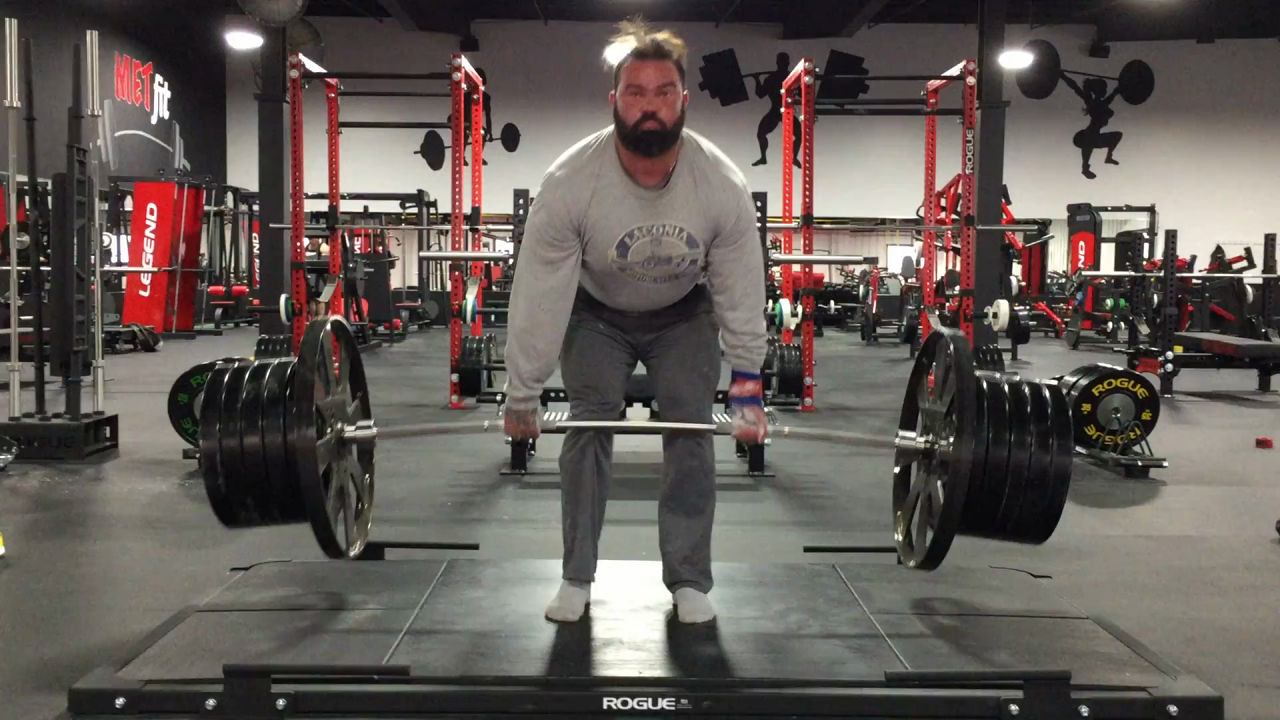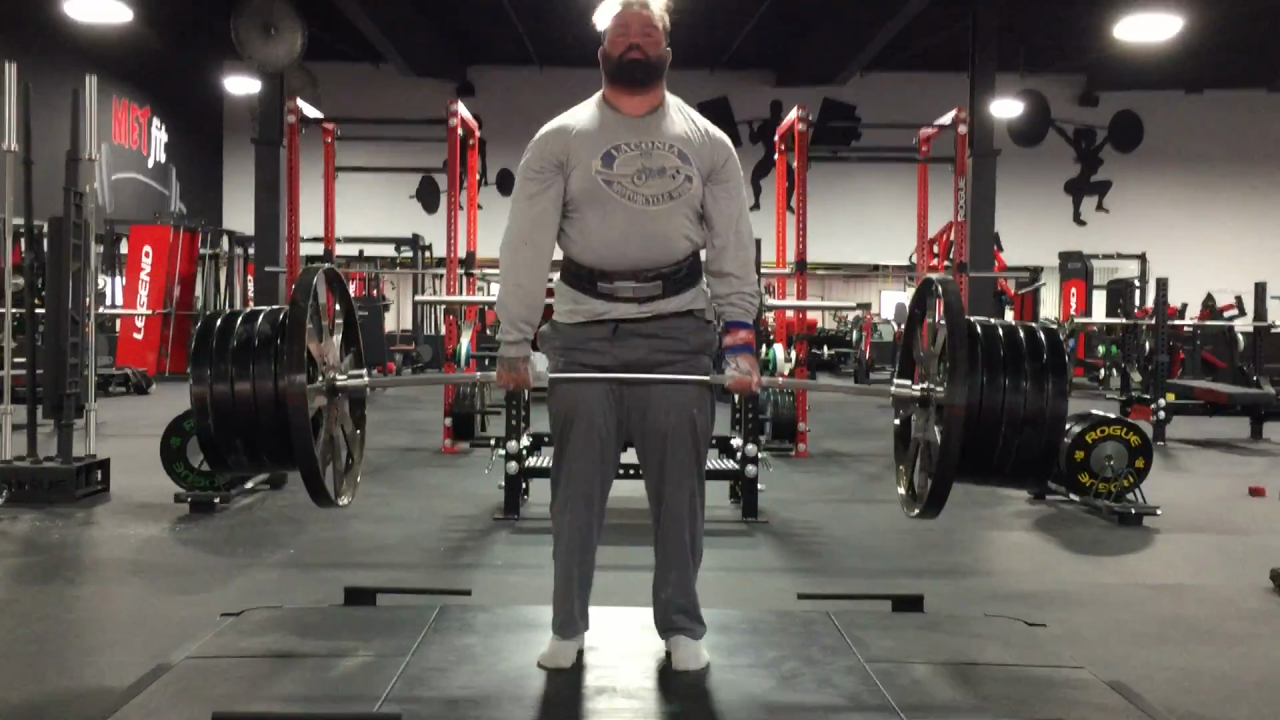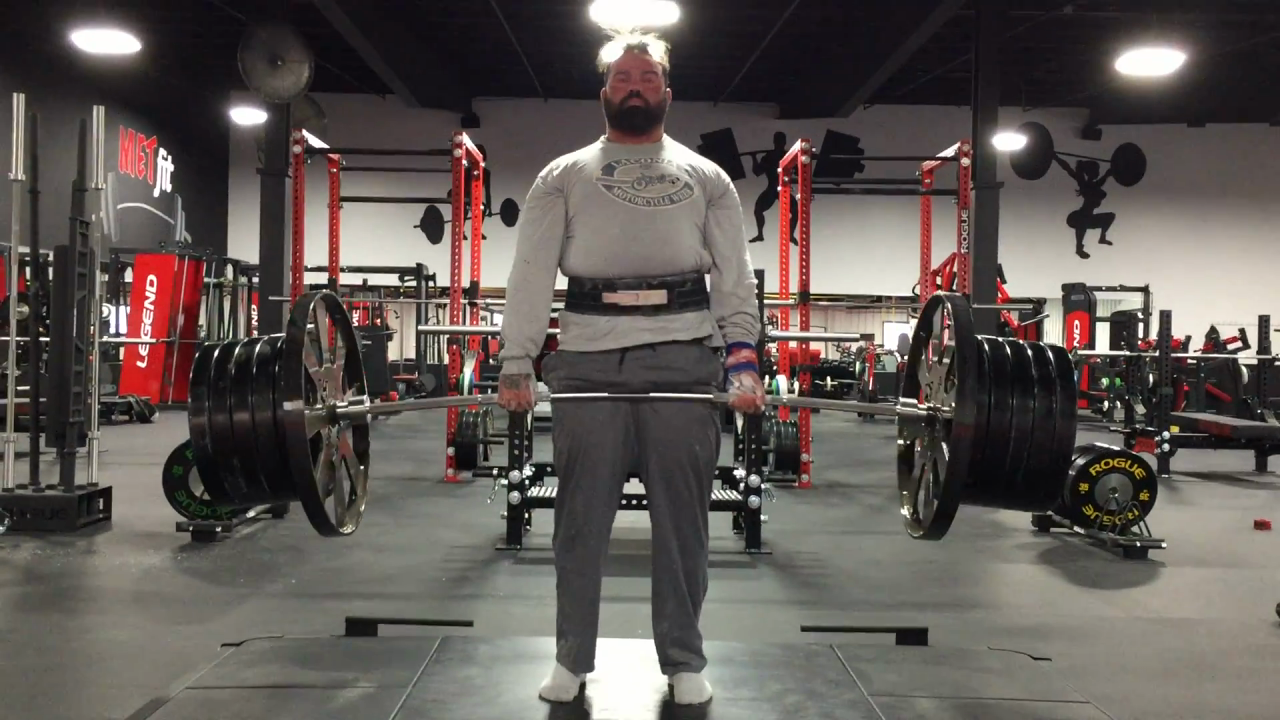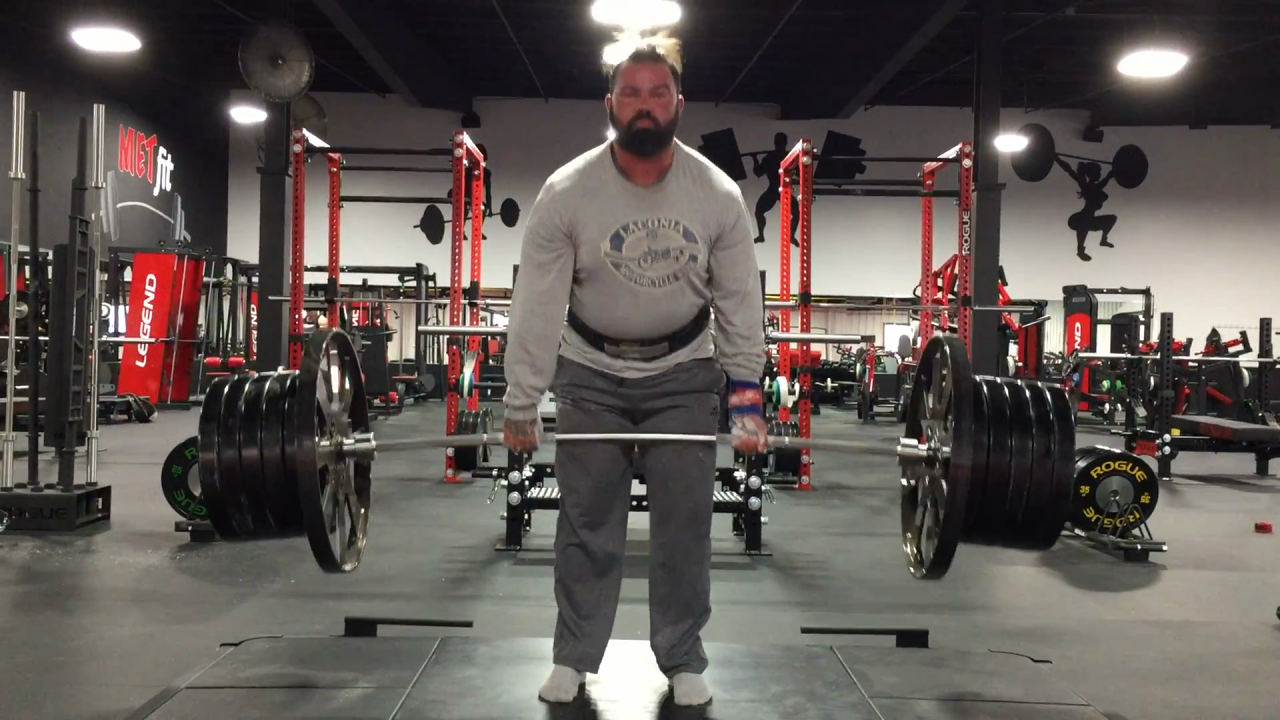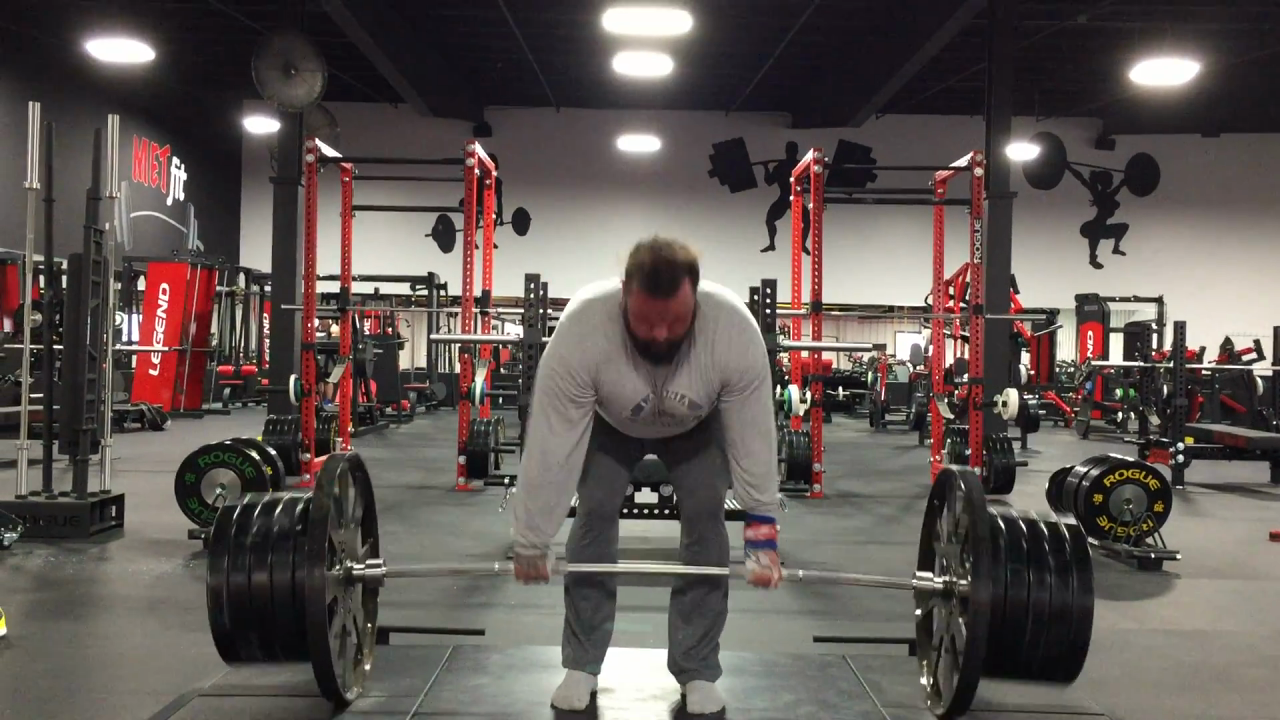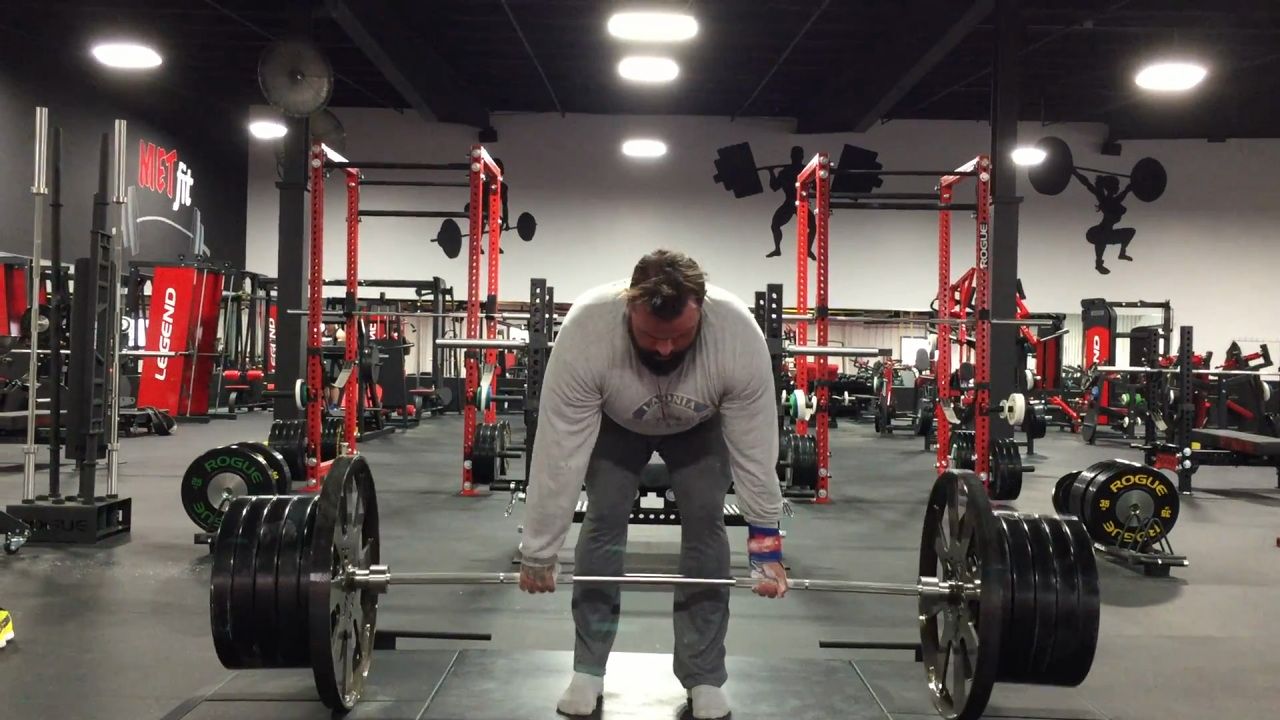
dt=0.5s
person 1, frame 1
left shoulder: (724, 186)
right shoulder: (569, 183)
left elbow: (741, 294)
right elbow: (540, 297)
left wrist: (747, 391)
right wrist: (522, 398)
left hip: (684, 315)
right hip: (596, 313)
left knee: (692, 436)
right knee: (587, 432)
left ankle: (689, 580)
right ankle: (576, 577)
person 1, frame 2
left shoulder: (707, 141)
right shoulder: (560, 137)
left elbow: (732, 247)
right elbow: (527, 245)
left wrist: (739, 341)
right wrist: (514, 346)
left hip: (678, 329)
right hip: (584, 329)
left knee: (679, 480)
right knee: (578, 479)
left ankle: (681, 626)
right ankle: (567, 626)
person 1, frame 3
left shoulder: (705, 176)
right shoulder: (565, 174)
left elbow: (733, 275)
right elbow: (532, 271)
left wrist: (742, 360)
right wrist: (517, 365)
left hip: (684, 353)
right hip: (588, 354)
left knee: (681, 517)
right knee: (582, 513)
left ankle: (683, 660)
right ankle: (573, 658)
person 1, frame 4
left shoulder: (718, 195)
right shoulder: (566, 192)
left elbow: (740, 304)
right elbow: (537, 307)
left wrist: (746, 399)
right wrist: (520, 407)
left hip: (683, 375)
right hip: (591, 375)
left knee: (684, 521)
right knee: (586, 521)
left ankle: (683, 661)
right ankle: (573, 658)
person 1, frame 5
left shoulder: (736, 332)
right shoulder: (581, 330)
left elbow: (753, 441)
right elbow: (551, 448)
left wrist: (762, 536)
right wrist: (531, 546)
left hip: (695, 427)
right hip: (608, 425)
left knee: (705, 517)
right knee: (594, 515)
left ankle: (697, 671)
right ankle: (581, 666)
person 1, frame 6
left shoulder: (739, 336)
right shoulder: (585, 333)
left elbow: (754, 451)
right elbow: (559, 453)
left wrist: (766, 545)
right wrist: (539, 553)
left hip: (699, 423)
right hip: (614, 421)
left knee: (705, 520)
right knee: (603, 518)
left ankle: (704, 676)
right ankle: (588, 668)
